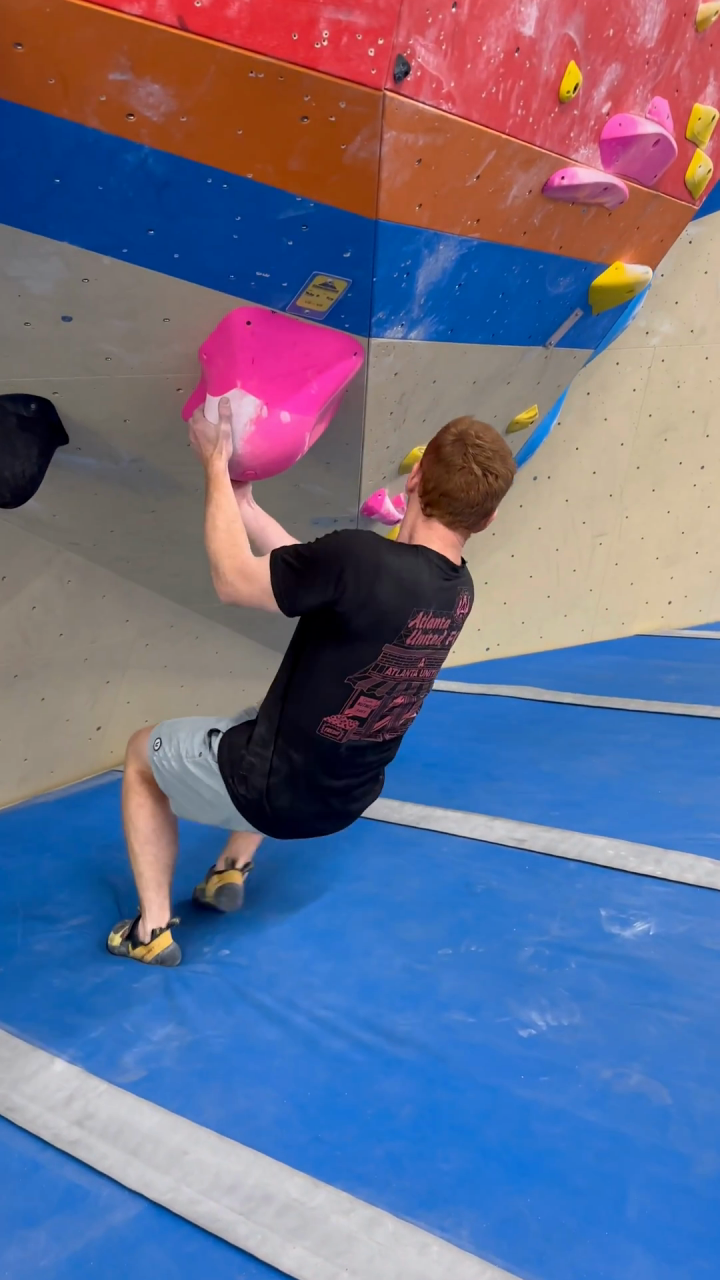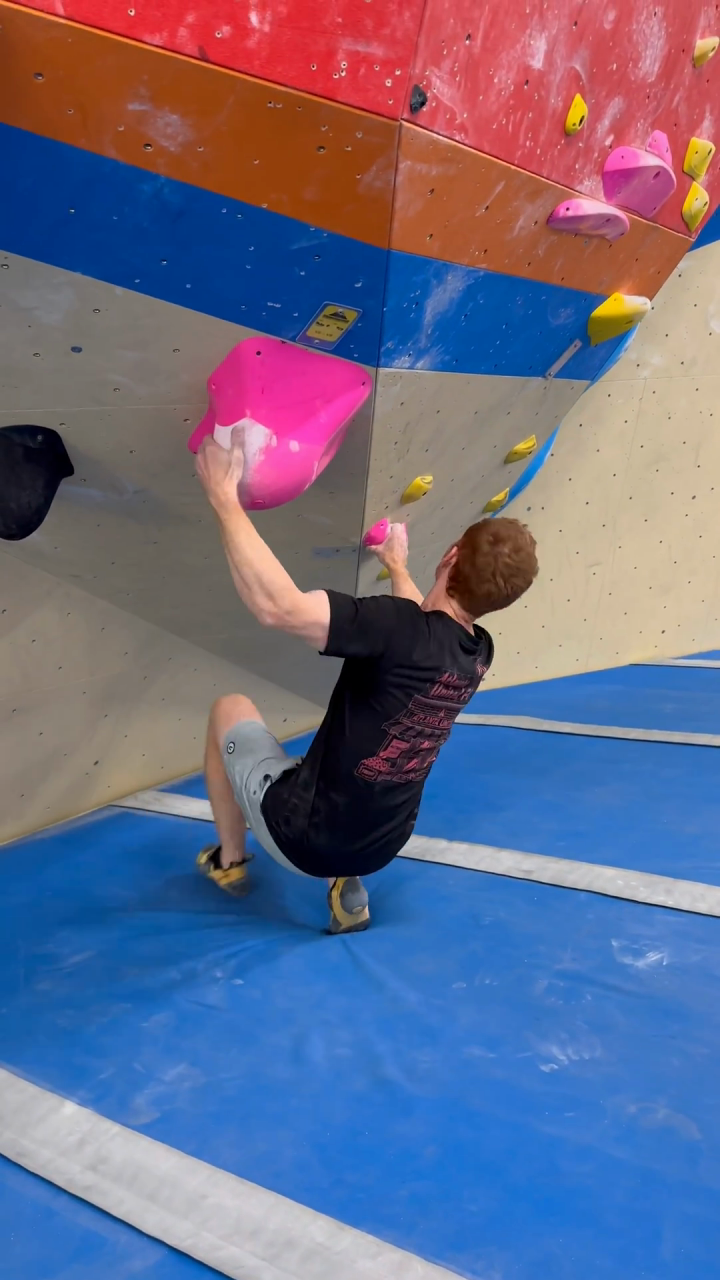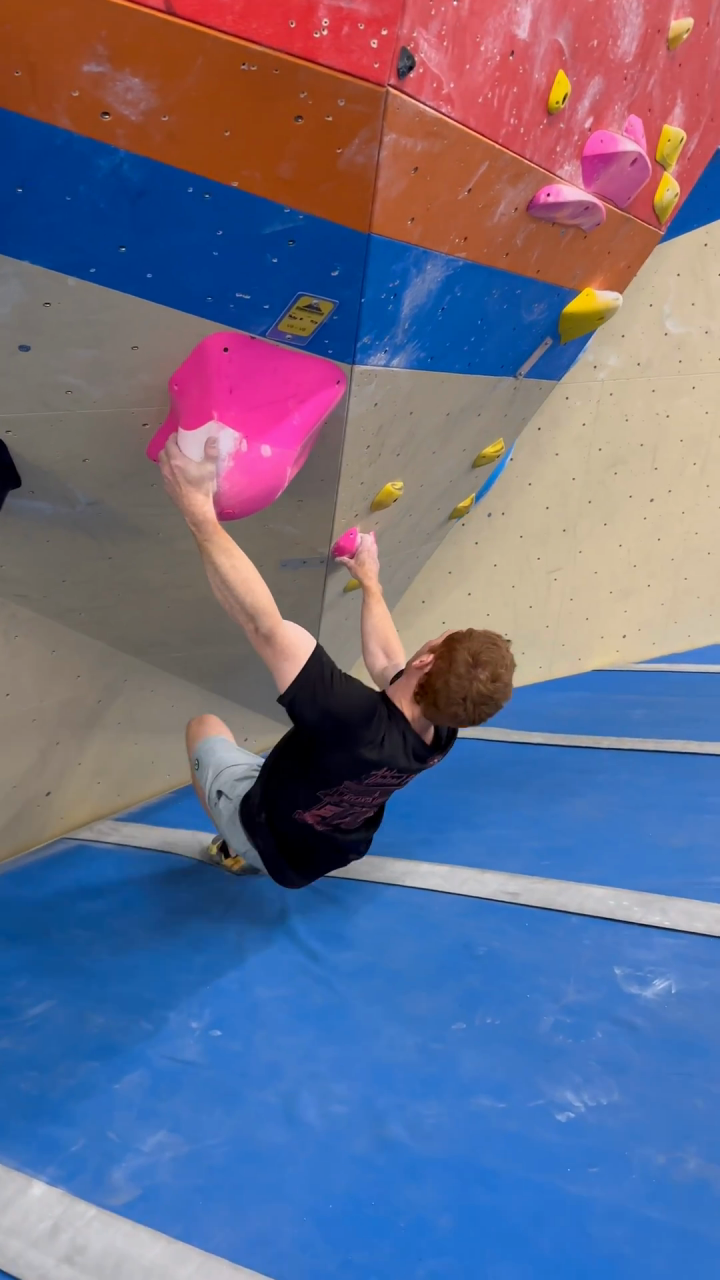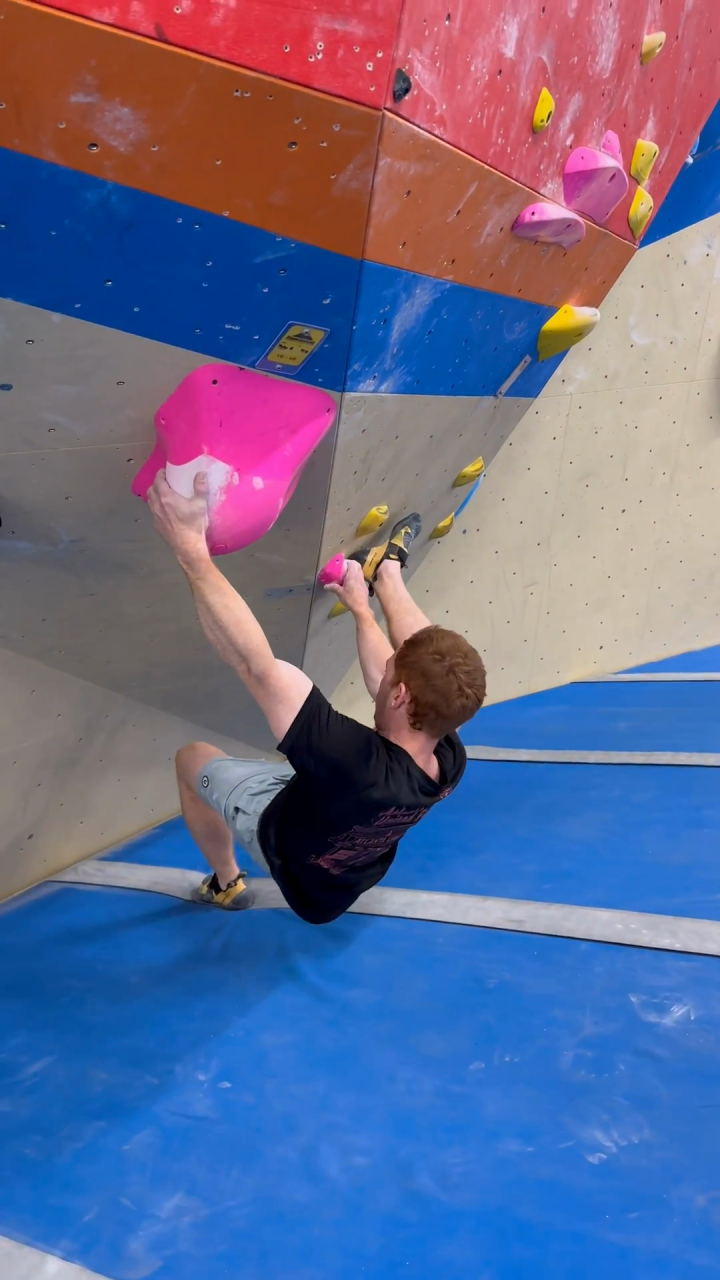
dt=1s
person 1, frame 1
left shoulder: (359, 557)
right shoulder: (457, 593)
left elbow: (232, 582)
left wrist: (215, 467)
right wrist: (244, 509)
left hip: (269, 787)
right hip: (346, 797)
left knee: (142, 750)
left ankle: (153, 929)
right ankle: (230, 871)
person 1, frame 2
left shoulder: (397, 628)
right shoulder: (478, 653)
left elbow: (275, 604)
left wrist: (223, 495)
right wrist: (398, 569)
left hip: (303, 836)
right hip: (380, 846)
left knee: (231, 709)
left ankle: (232, 862)
right ankle: (352, 893)
person 1, frame 3
left shoulder: (351, 716)
right shoulder: (441, 737)
left elbow: (263, 624)
right elbow: (384, 662)
left wrist: (199, 512)
right wrist: (369, 582)
left hip: (269, 842)
right hip: (336, 848)
left knee: (203, 727)
left ankle: (235, 851)
person 1, frame 4
left shoulder: (349, 759)
right shoulder: (450, 763)
left elbow: (257, 665)
right elbow: (388, 688)
left wrist: (190, 549)
right wrist: (360, 611)
left hip: (283, 835)
left knee: (192, 758)
right knee: (440, 656)
left ankle: (226, 884)
right ankle: (385, 571)
